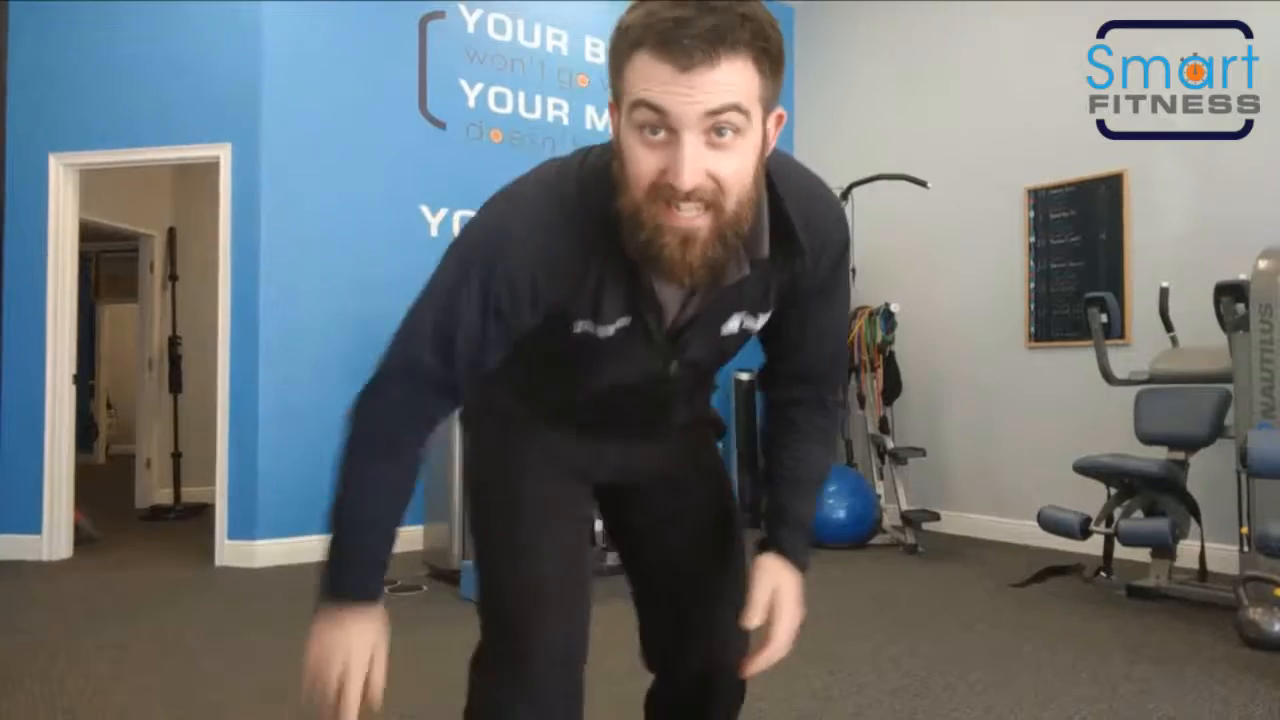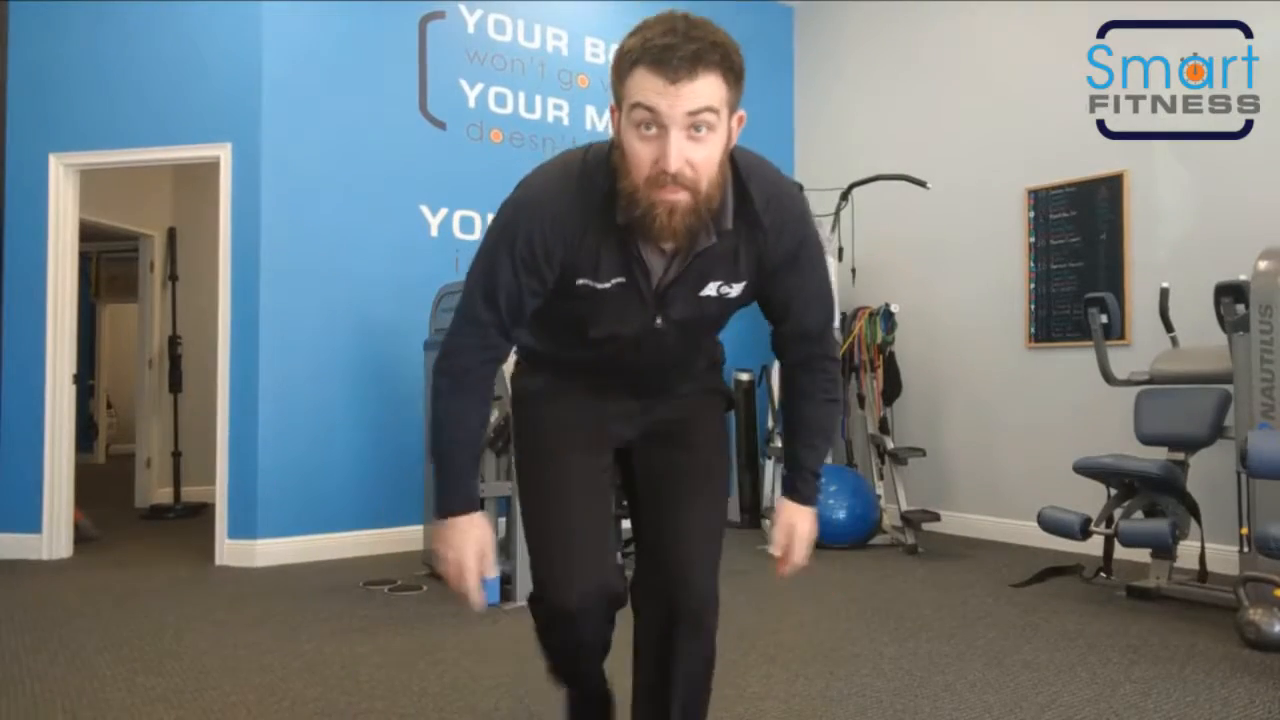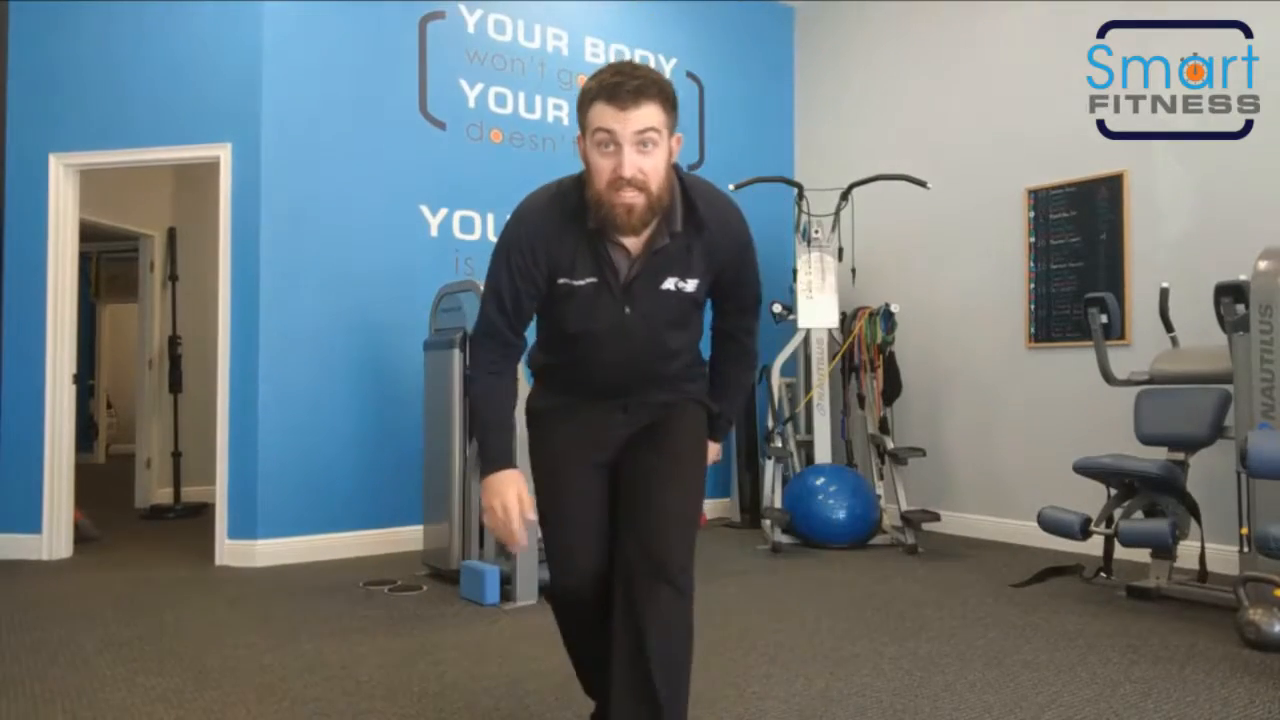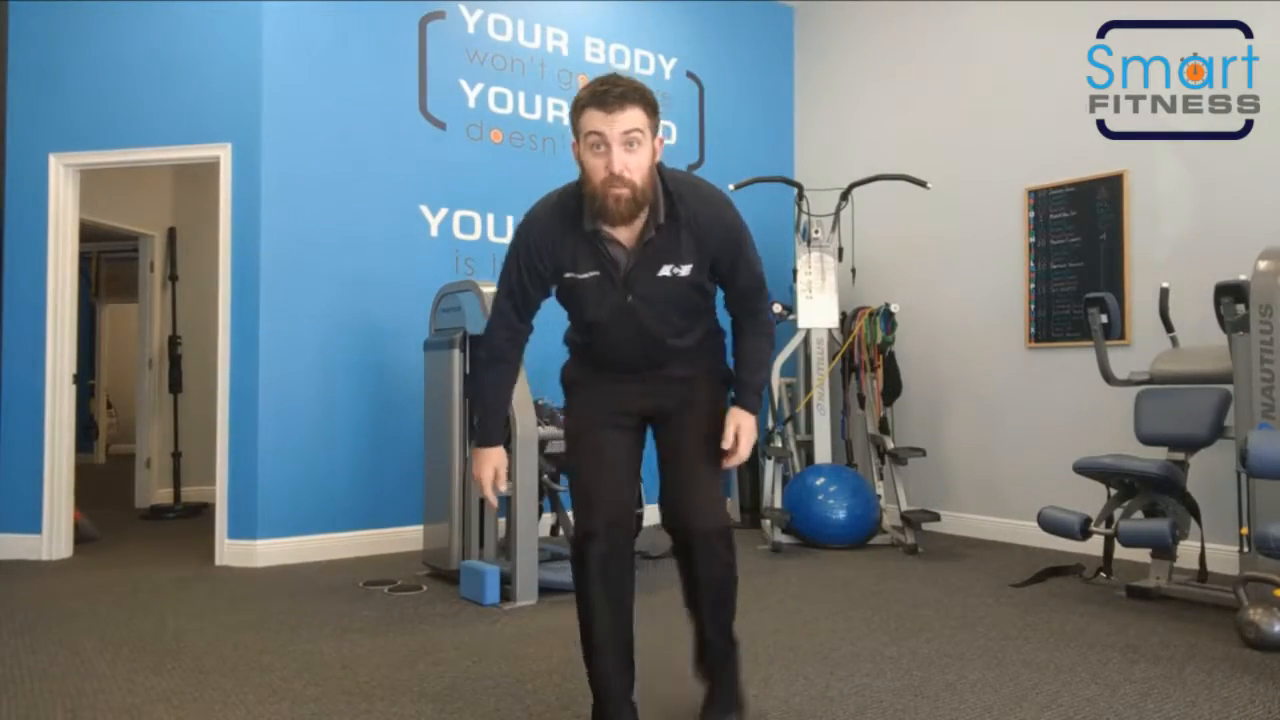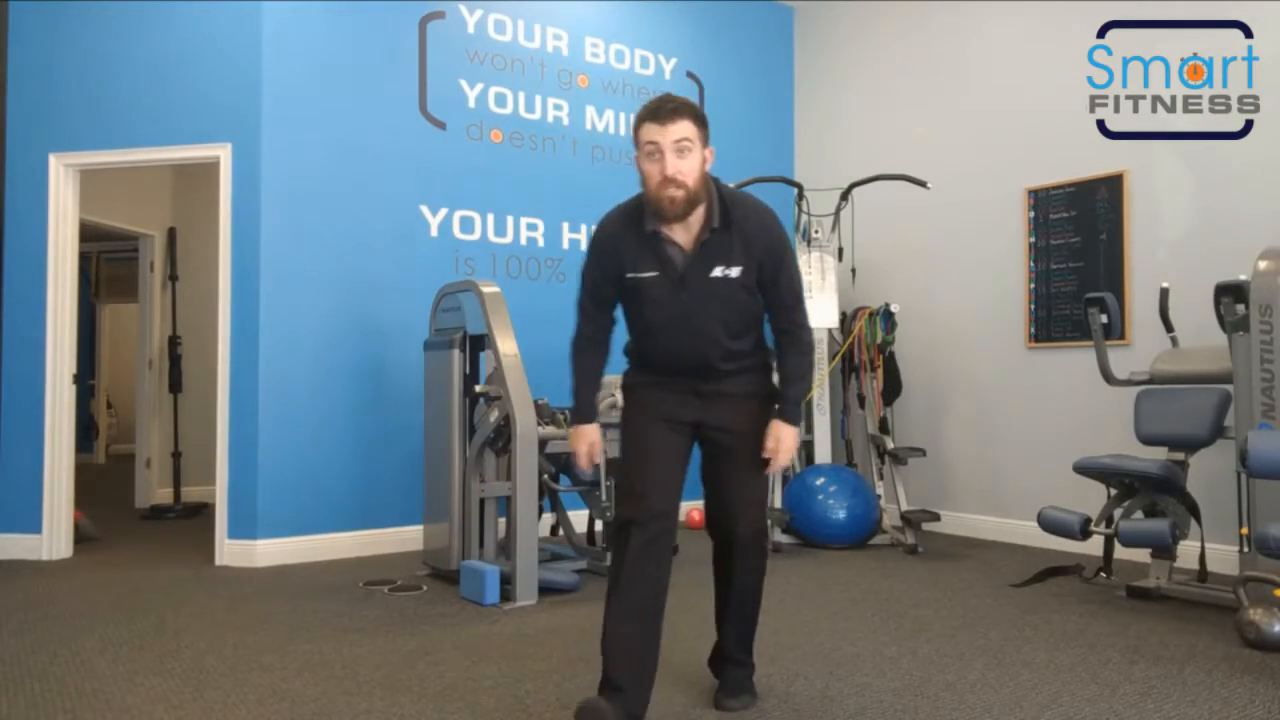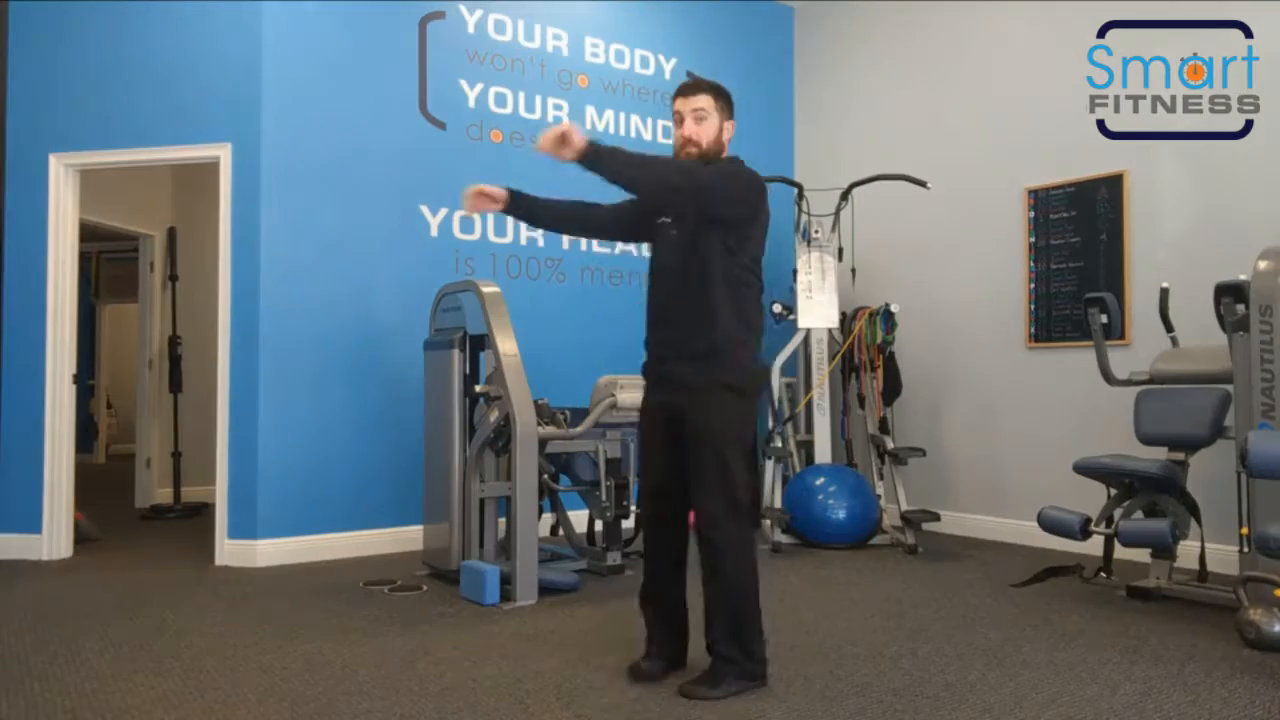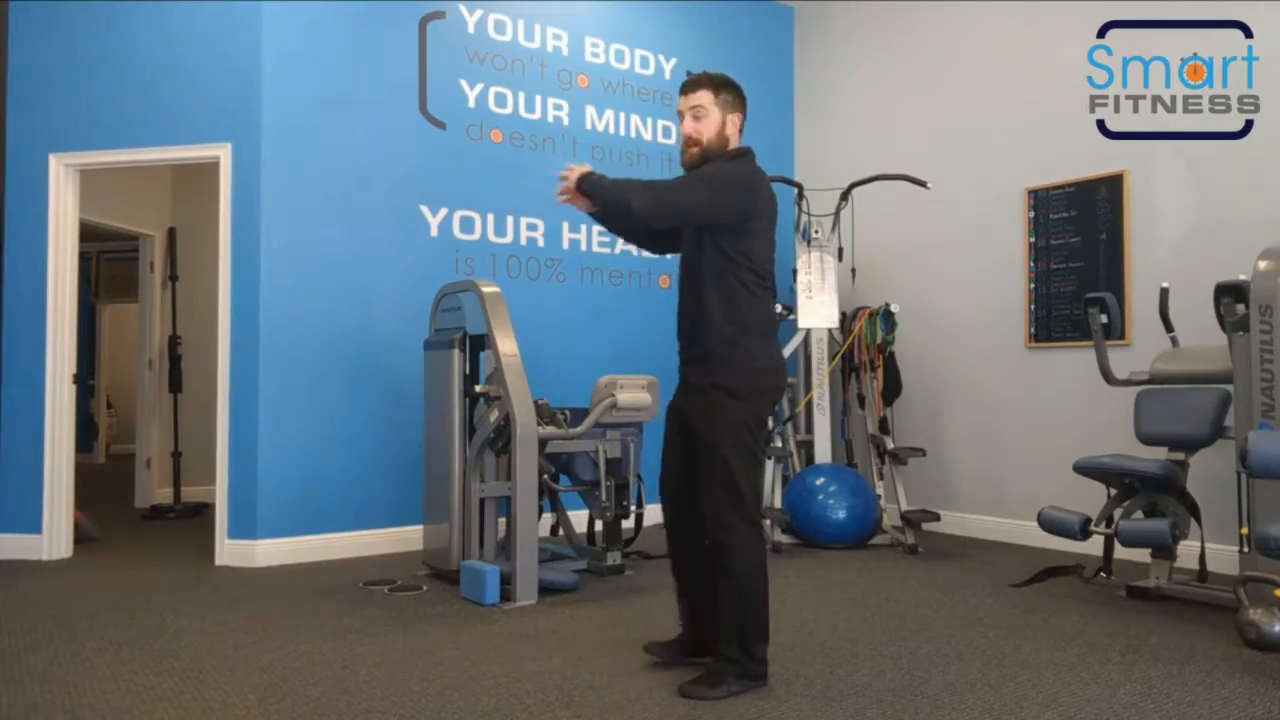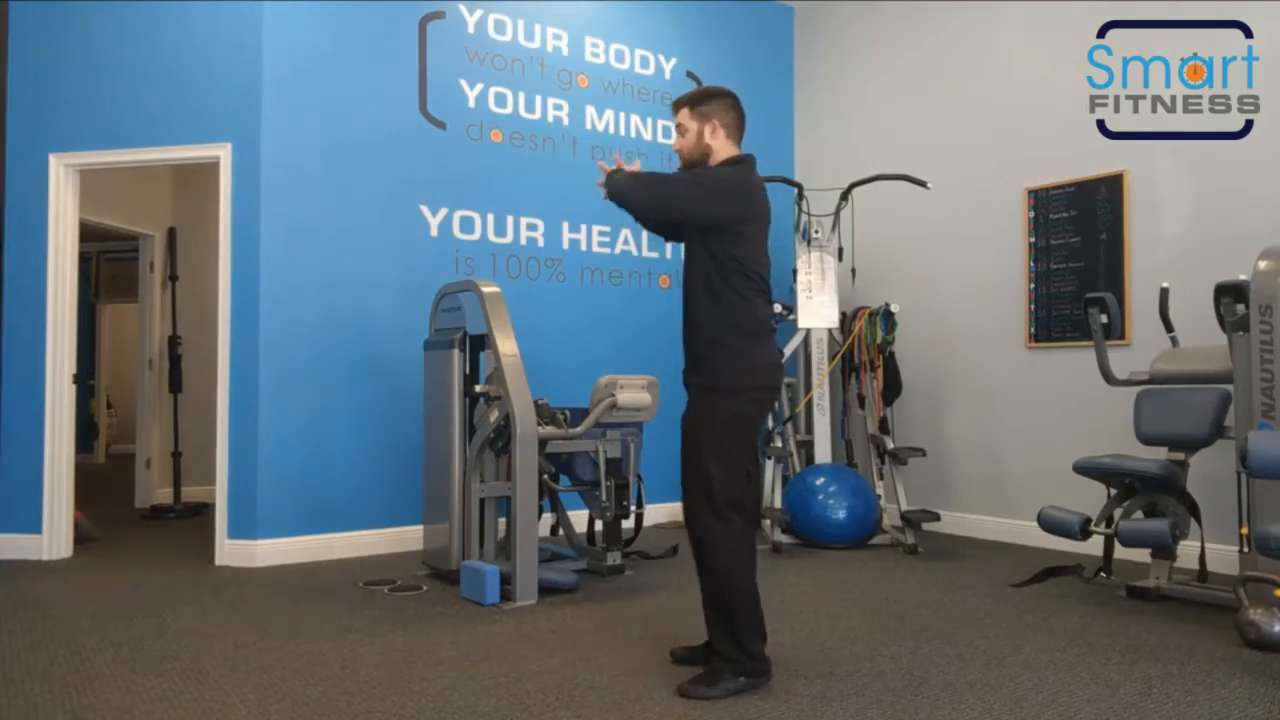
dt=0.4s
person 1, frame 1
left shoulder: (809, 224)
right shoulder: (532, 224)
left elbow: (806, 395)
right elbow: (401, 400)
left wrist: (786, 549)
right wrist: (352, 594)
left hip: (670, 431)
right hip: (532, 430)
left knee: (715, 661)
right knee: (537, 657)
person 1, frame 2
left shoulder: (773, 210)
right shoulder: (550, 202)
left elbow: (808, 351)
right elbow: (472, 348)
left wrist: (802, 490)
right wrist: (456, 502)
left hip: (684, 398)
right hip: (565, 394)
left knee: (685, 596)
right knee: (577, 595)
person 1, frame 3
left shoulder: (718, 223)
right shoulder: (539, 222)
left elbow: (738, 332)
right elbow: (494, 348)
left wrist: (717, 427)
right wrist: (497, 466)
left hip: (669, 407)
right hip: (569, 409)
left knee: (659, 574)
right knee: (578, 582)
person 1, frame 4
left shoulder: (706, 210)
right shoulder: (547, 226)
left elbow: (752, 309)
right elbow: (506, 331)
left wrist: (746, 401)
right wrist: (488, 436)
left hip: (691, 379)
right hip: (600, 383)
left knee: (700, 526)
right knee: (601, 535)
person 1, frame 5
left shoulder: (755, 225)
right shoulder: (616, 233)
left elbow: (792, 326)
right elbow: (593, 327)
left wrist: (788, 412)
right wrist: (584, 415)
left hip: (740, 393)
right hip: (656, 392)
left knee: (741, 533)
right knee: (643, 526)
left ankle: (734, 665)
person 1, frame 6
left shoulder: (737, 190)
right shoulder: (665, 201)
left elbow: (677, 179)
right elbow: (600, 220)
left wrist: (588, 150)
right wrist: (512, 202)
left hip: (722, 386)
right hip: (667, 379)
left knee: (723, 518)
right knee: (660, 513)
left ankle: (740, 660)
right ankle: (665, 643)
person 1, frame 7
left shoulder: (740, 184)
right shoulder: (707, 189)
left elbow: (651, 201)
right elbow: (658, 233)
left wrist: (589, 180)
right wrist: (596, 204)
left hip: (739, 381)
right hip: (701, 376)
left knee: (730, 519)
right knee: (683, 506)
left ankle: (743, 660)
right ankle: (700, 632)
person 1, frame 8
left shoulder: (730, 186)
right shoulder: (722, 189)
left elbow: (640, 191)
right elbow: (674, 222)
left wrist: (615, 180)
right wrist: (626, 184)
left hip: (734, 377)
right hip: (728, 373)
left knee: (714, 512)
right knee: (725, 511)
left ankle: (743, 657)
right ankle: (730, 641)
